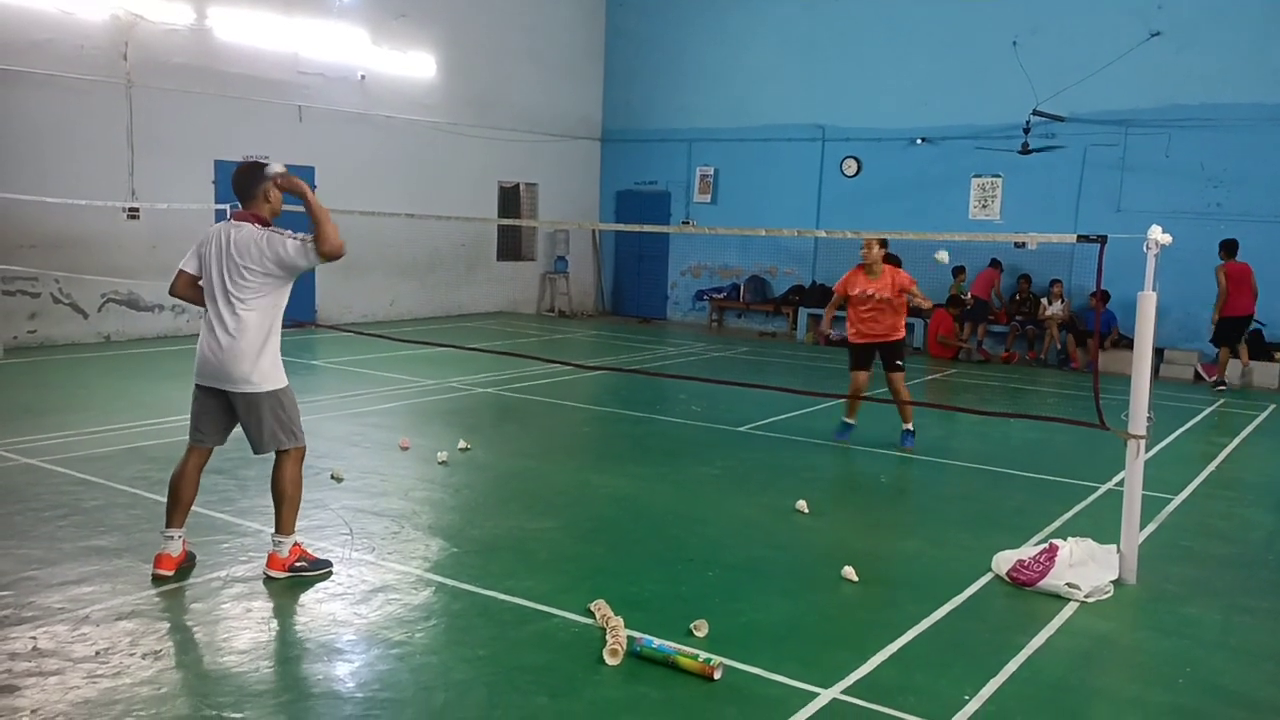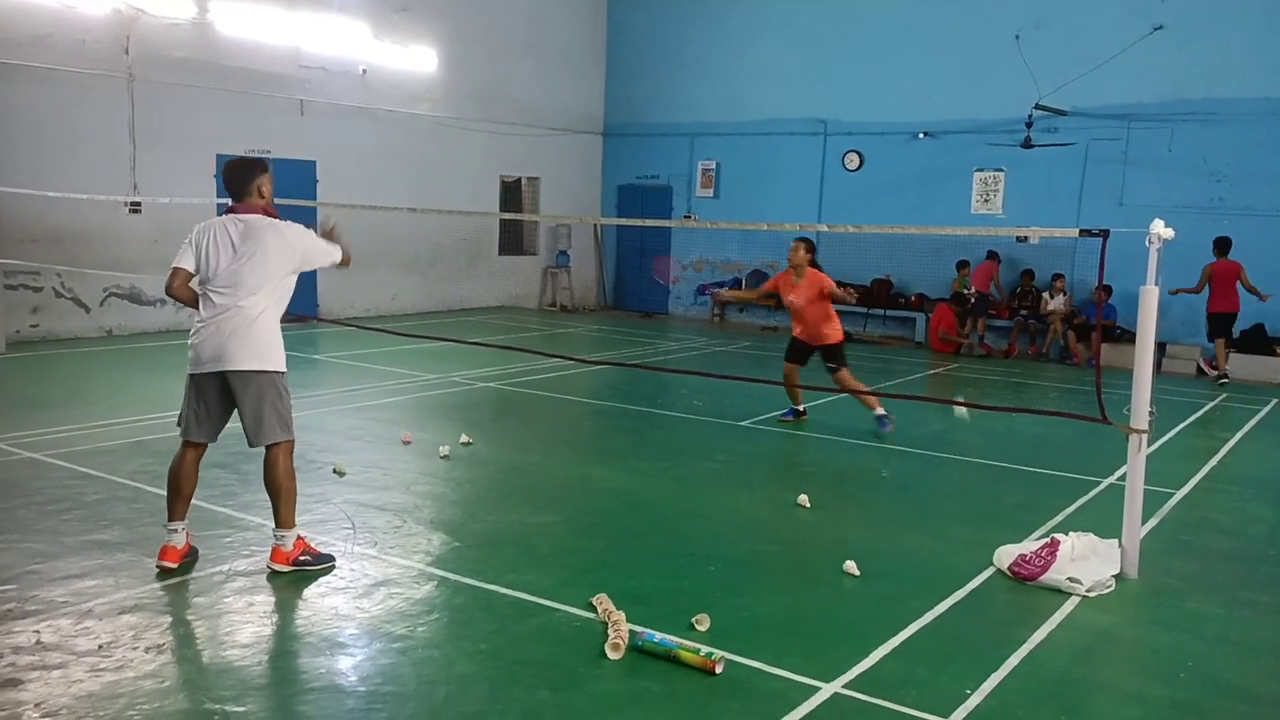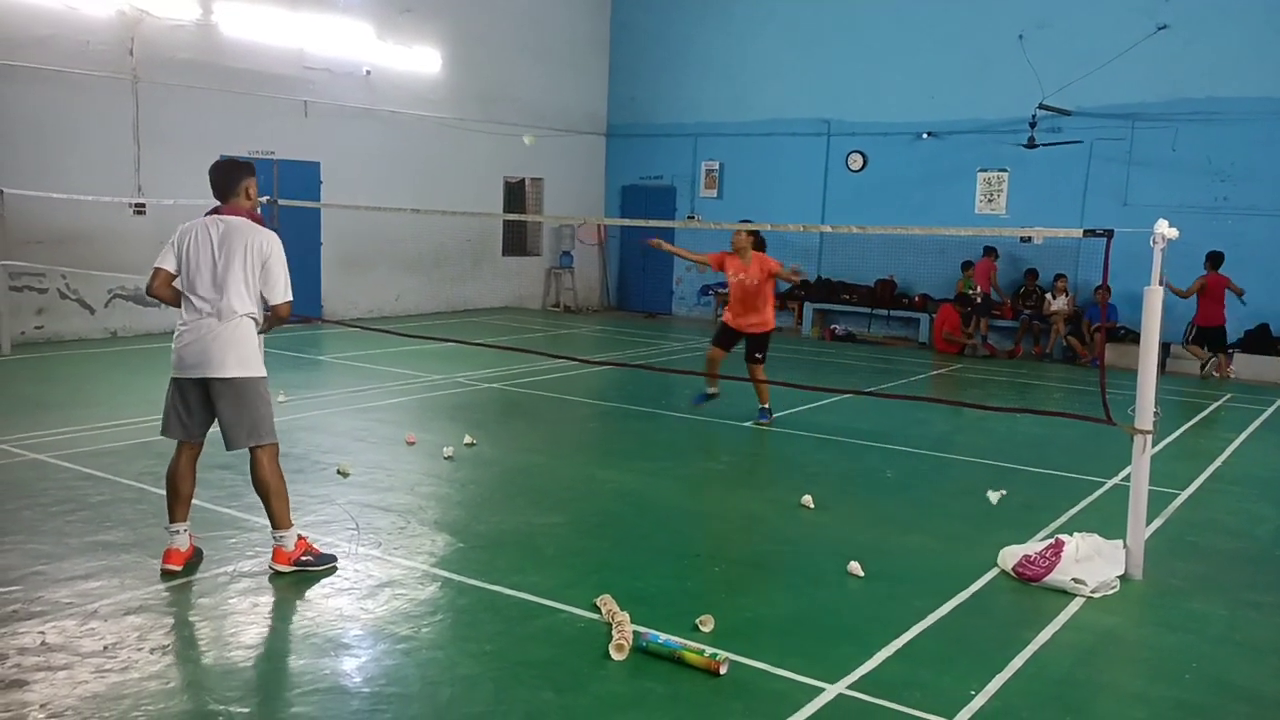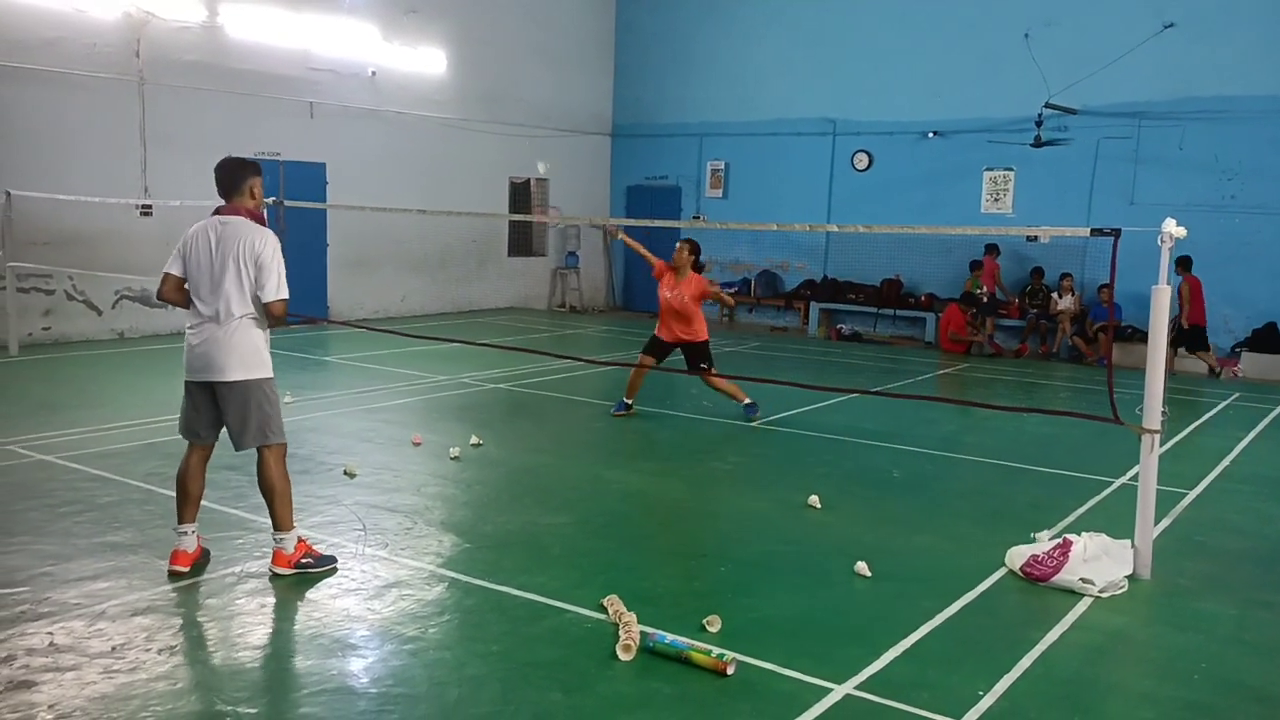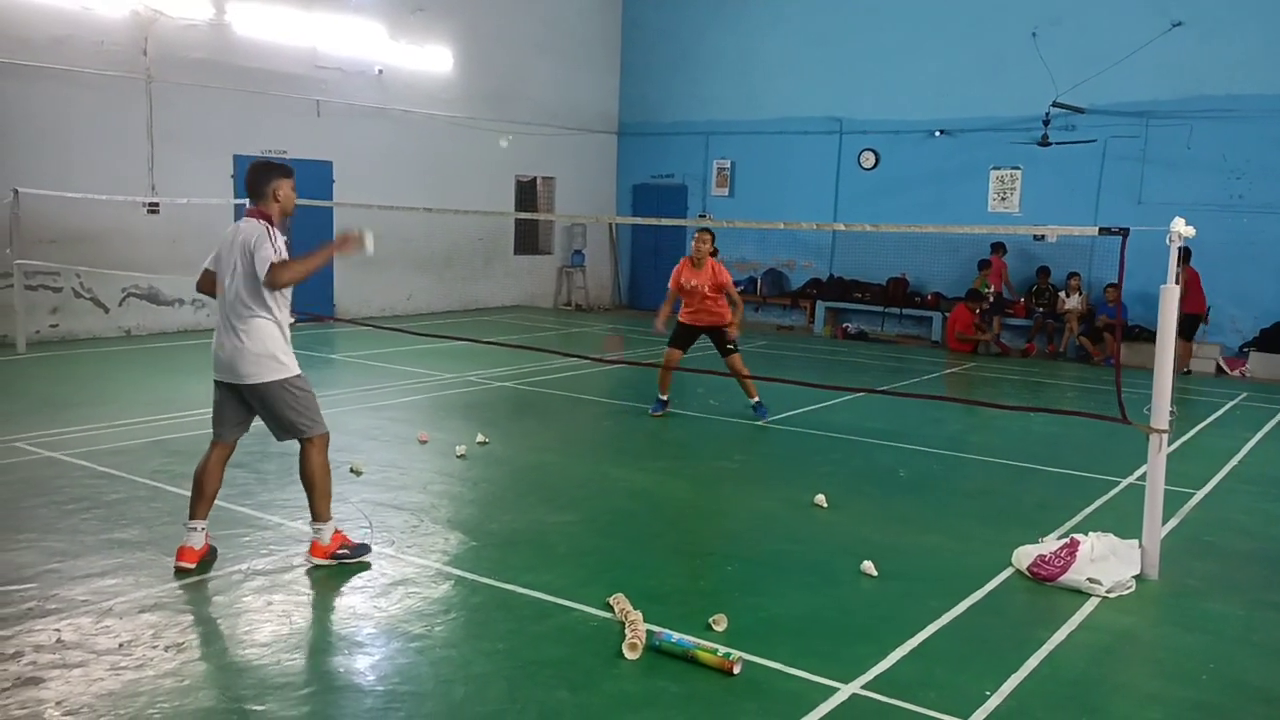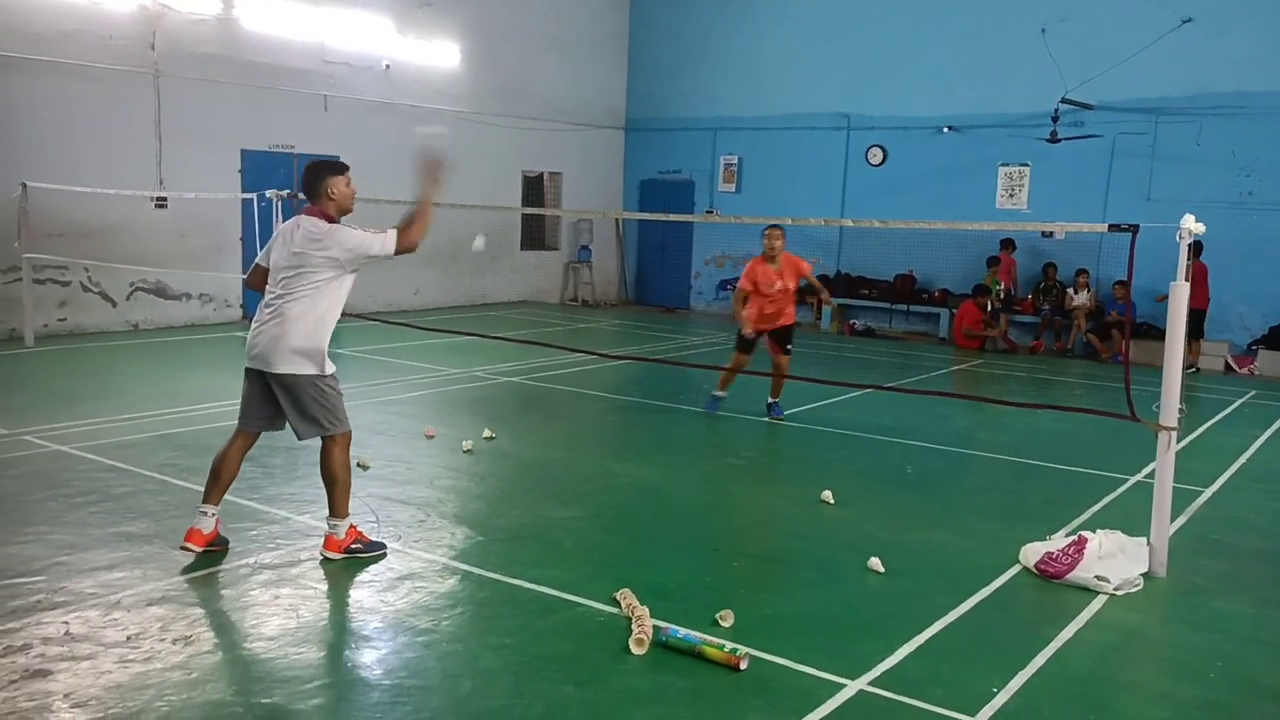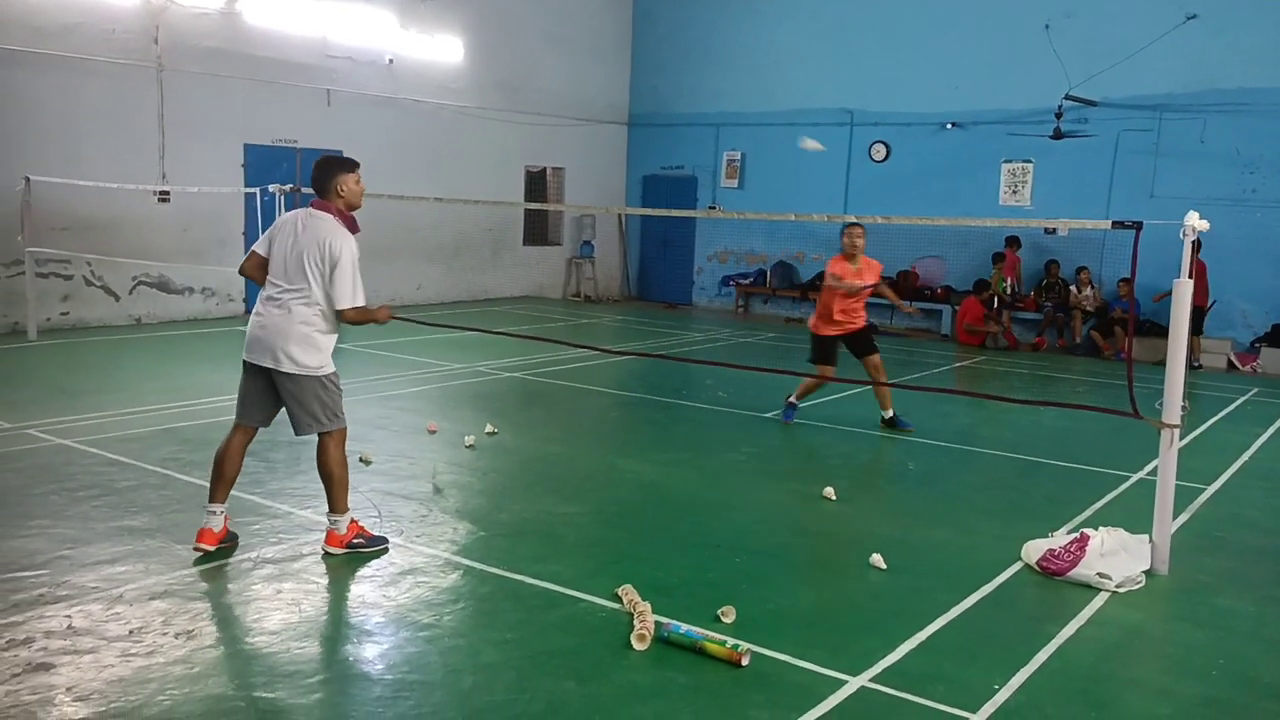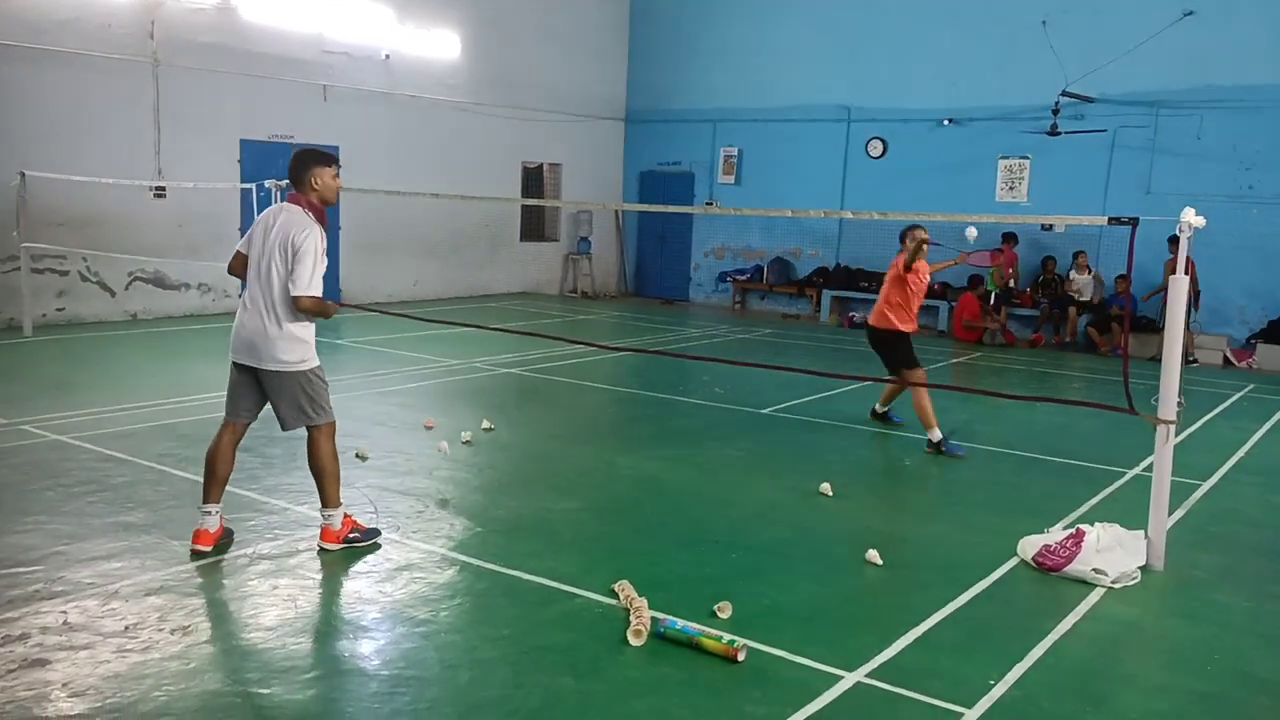
dt=0.3s
person 1, frame 1
left shoulder: (215, 236)
right shoulder: (270, 243)
left elbow: (180, 287)
right elbow: (333, 249)
right wrist: (305, 193)
left hip: (211, 366)
right hip: (255, 370)
left knee: (197, 450)
right knee: (291, 451)
left ankle: (170, 549)
right ankle: (283, 553)
person 1, frame 2
left shoulder: (205, 231)
right shoulder: (287, 234)
left elbow: (176, 287)
right elbow: (342, 258)
right wrist: (331, 238)
left hip: (207, 352)
right hip: (255, 355)
left knee: (192, 445)
right knee: (279, 445)
left ankle: (174, 542)
right ankle: (286, 546)
person 1, frame 3
left shoulder: (188, 233)
right shoulder: (264, 239)
left elbow: (156, 287)
right elbow: (281, 310)
right wrist: (262, 323)
left hip: (189, 356)
right hip: (236, 358)
left knee: (187, 447)
right knee: (264, 448)
left ankle: (177, 544)
right ankle: (287, 546)
person 1, frame 4
left shoulder: (195, 234)
right shoulder: (261, 238)
left elbow: (168, 292)
right elbow: (275, 308)
right wrist: (257, 312)
left hip: (200, 358)
right hip: (243, 361)
left knee: (198, 448)
right knee: (272, 449)
left ankle: (185, 546)
right ankle: (287, 548)
person 1, frame 5
left shoulder: (236, 232)
right shoulder: (263, 235)
left elbow: (206, 284)
right elbow: (278, 277)
right wrist: (331, 250)
left hip: (229, 360)
right hip: (267, 361)
left knee: (221, 444)
right knee: (315, 438)
left ankle: (193, 542)
right ankle: (324, 538)
person 1, frame 6
left shoulder: (287, 230)
right shoulder: (340, 239)
left elbow: (255, 280)
right elbow: (407, 241)
right wrist: (429, 187)
left hip: (261, 349)
right hip: (299, 356)
left knee: (244, 435)
right knee: (337, 438)
left ankle: (202, 526)
right ankle: (339, 535)
person 1, frame 7
left shoulder: (288, 221)
right shoulder: (340, 240)
left elbow: (249, 268)
right elbow: (348, 312)
right wrist: (376, 314)
left hip: (260, 342)
right hip: (301, 351)
left knee: (243, 430)
right knee: (333, 434)
left ankle: (212, 526)
right ankle: (341, 530)
person 1, frame 8
left shoulder: (270, 215)
right shoulder: (308, 231)
left elbow: (236, 267)
right elbow: (304, 301)
right wrist: (329, 308)
left hip: (246, 342)
right hip: (287, 349)
left knee: (232, 428)
right knee: (322, 428)
left ankle: (208, 525)
right ankle: (335, 525)
person 2, frame 1
left shoulder: (896, 276)
right shoulder: (851, 277)
left elbow: (923, 301)
right elbow: (833, 305)
left wrist: (921, 302)
right wrist: (826, 321)
left hip: (891, 336)
right hip: (860, 337)
left knee: (896, 383)
right knee: (858, 384)
left ankle: (908, 428)
right ankle: (848, 421)
person 2, frame 2
left shoulder: (819, 280)
right shoulder: (782, 278)
left elbow: (845, 298)
right elbow: (755, 294)
left wrist: (847, 297)
right wrist: (727, 294)
left hip: (828, 336)
right hip: (802, 335)
left knee: (845, 381)
right knee: (788, 373)
left ankle: (880, 414)
right ankle: (798, 408)
person 2, frame 3
left shoulder: (765, 262)
right shoulder: (726, 258)
left elbow: (789, 277)
right elbow: (695, 257)
left wrist: (794, 278)
right wrist: (667, 247)
left hip: (760, 324)
right hip: (732, 320)
left knee: (755, 370)
right knee: (712, 356)
left ankle: (765, 409)
right ankle: (711, 391)
person 2, frame 4
left shoulder: (699, 283)
right shoulder: (664, 270)
left elbow: (729, 302)
right elbow: (643, 251)
left wrist: (722, 297)
right wrist: (621, 236)
left hip: (693, 337)
right hip: (665, 334)
left knee: (711, 380)
right knee: (642, 364)
left ankle: (747, 403)
right ankle: (627, 402)
person 2, frame 5
left shoulder: (718, 271)
right shoulder: (681, 267)
left elbow: (737, 302)
right elbow: (671, 298)
left wrist: (734, 326)
right wrist: (661, 319)
left hip: (720, 321)
right hip: (689, 320)
left knee: (736, 365)
right knee: (669, 359)
left ankle: (756, 402)
right ankle: (663, 399)
person 2, frame 6
left shoulder: (794, 263)
right shoulder: (753, 267)
left elbow: (813, 281)
right elbow: (739, 299)
left wrist: (823, 293)
right wrist: (744, 325)
left hip: (782, 321)
right hip: (752, 320)
left knee: (781, 366)
right knee: (738, 363)
left ankle: (773, 401)
right ankle: (719, 393)
person 2, frame 7
left shoulder: (872, 266)
right shoulder: (835, 264)
left elbow: (881, 287)
right elbow: (832, 284)
left wrist: (901, 305)
right wrist: (853, 287)
left hip: (856, 324)
right hip: (826, 326)
left knee: (876, 366)
right knee: (823, 376)
left ankle: (889, 416)
right ankle: (793, 401)
person 2, frame 8
left shoulder: (920, 266)
right shoulder: (904, 261)
right elbow: (911, 257)
left wrist: (955, 262)
right wrist: (916, 245)
left hip: (897, 331)
right hip: (886, 330)
left knee: (906, 379)
right knee: (917, 379)
left ankle: (880, 410)
right ankle: (936, 439)
